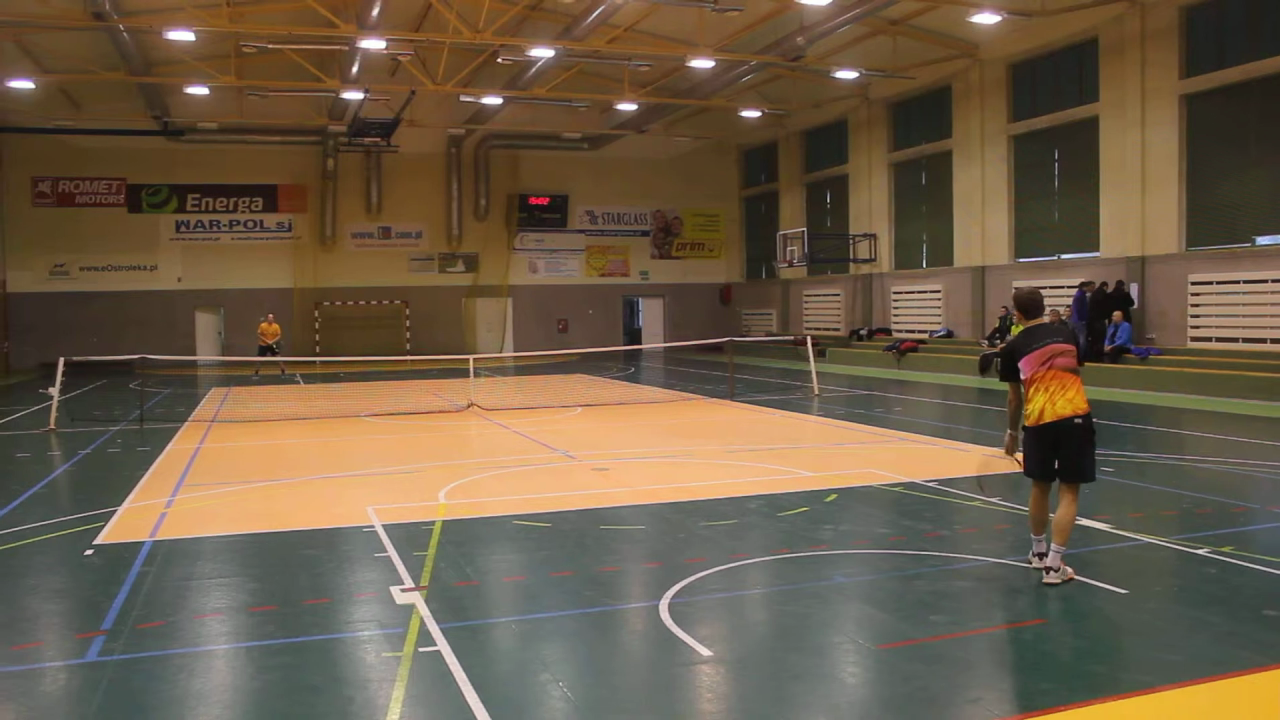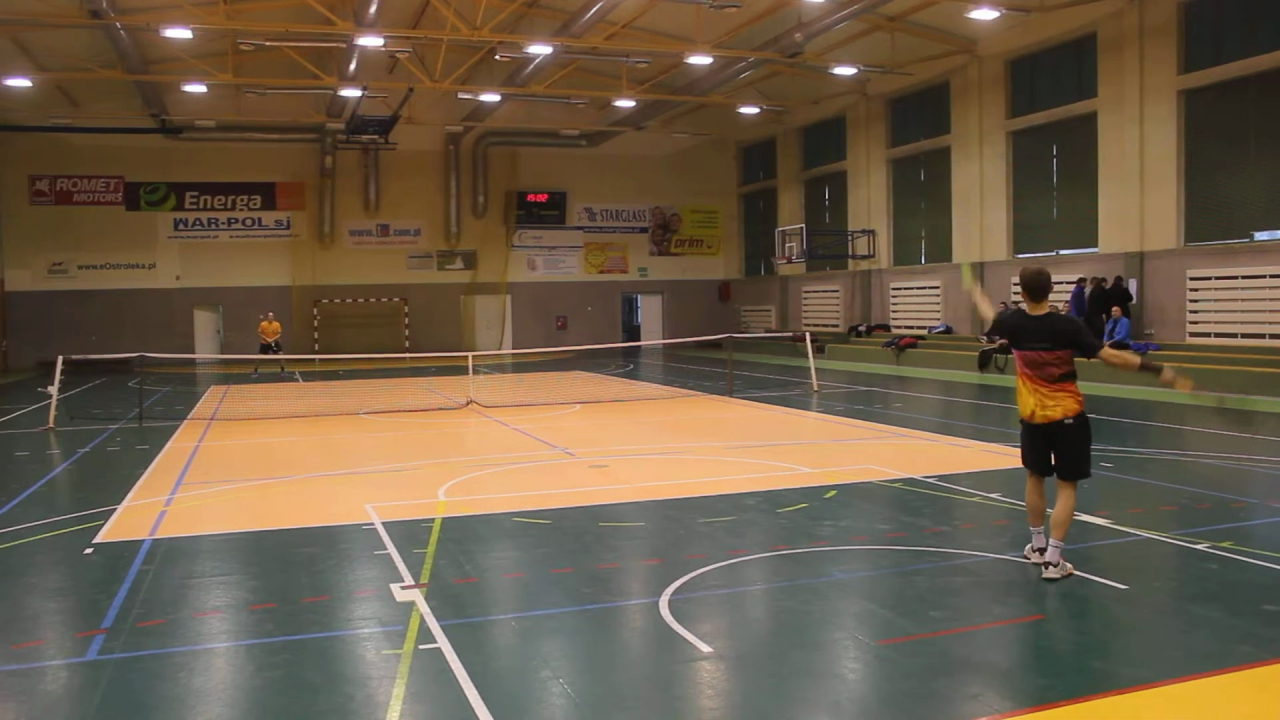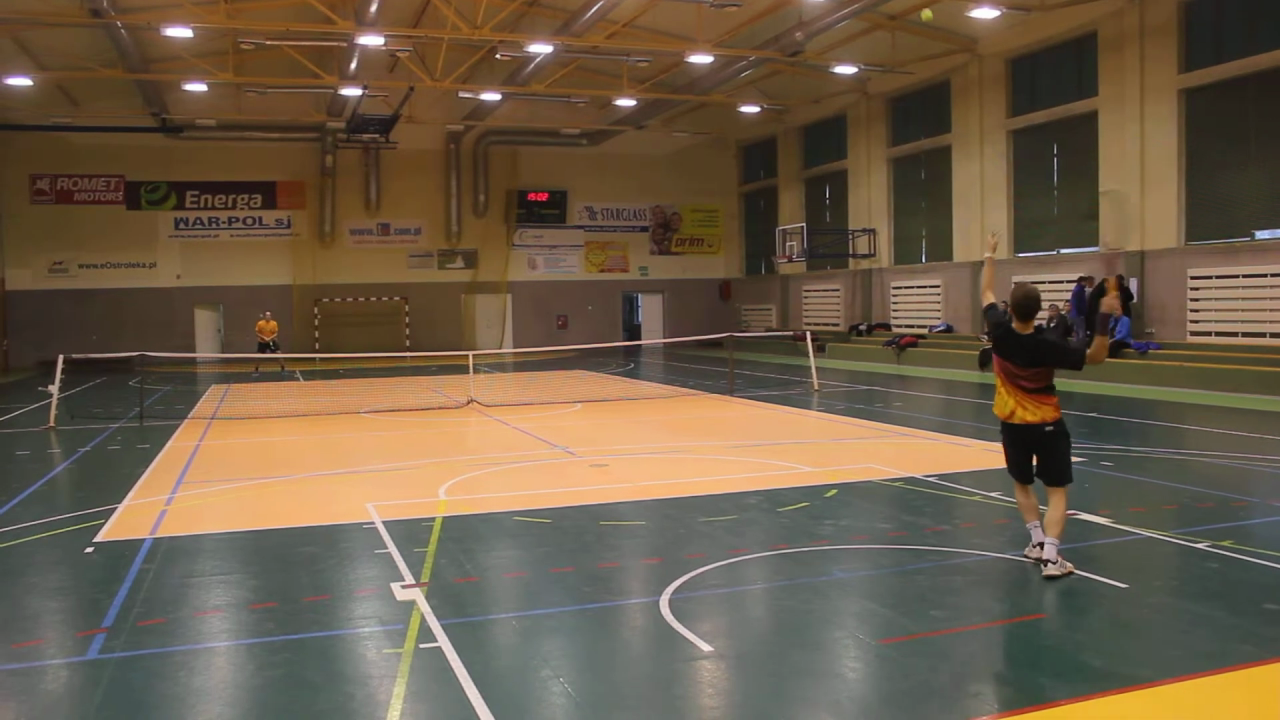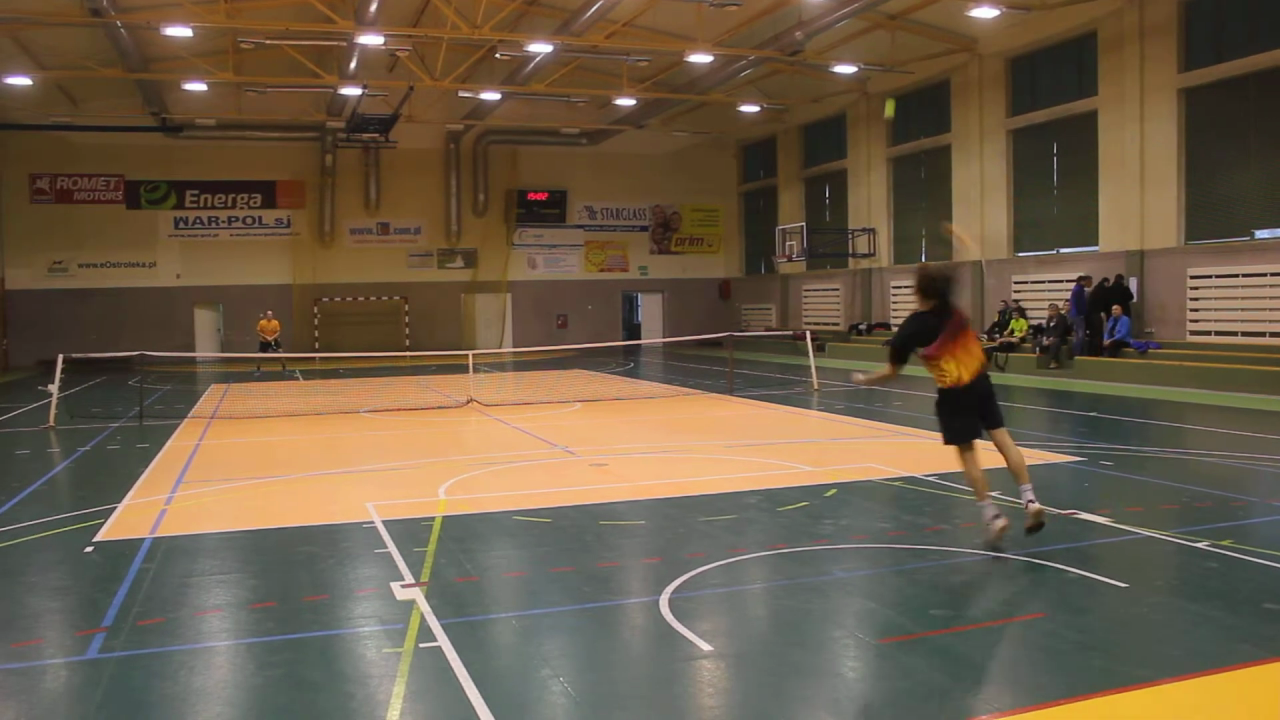
dt=0.5s
person 1, frame 1
left shoulder: (1013, 348)
right shoulder: (1066, 335)
left elbow: (1015, 397)
left wrist: (1011, 433)
left hip: (1038, 421)
right hip: (1075, 416)
left knee: (1040, 487)
right knee: (1068, 491)
left ankle: (1039, 552)
right ankle: (1053, 565)
person 1, frame 2
left shoulder: (1013, 323)
right shoulder: (1067, 326)
left elbow: (990, 318)
right elbow: (1109, 356)
left wrist: (976, 294)
right wrist: (1156, 368)
left hip: (1032, 418)
right hip: (1068, 414)
left knee: (1035, 478)
right knee: (1066, 485)
left ankle: (1037, 546)
right ankle: (1053, 559)
person 1, frame 3
left shoulder: (1000, 333)
right shoulder: (1049, 348)
left elbow: (986, 292)
right elbow: (1096, 356)
left wrist: (990, 253)
right wrist: (1105, 318)
left hip: (1013, 425)
right hip: (1048, 425)
left knee: (1022, 484)
right knee: (1057, 491)
left ankle: (1039, 542)
right ankle: (1052, 557)
person 1, frame 4
left shoulder: (909, 331)
right shoulder: (946, 307)
left elbow: (891, 373)
left wrist: (865, 380)
left hip: (953, 393)
right hip: (980, 382)
left knee: (967, 454)
right knee: (1003, 440)
left ankle: (993, 516)
right ankle: (1029, 501)
